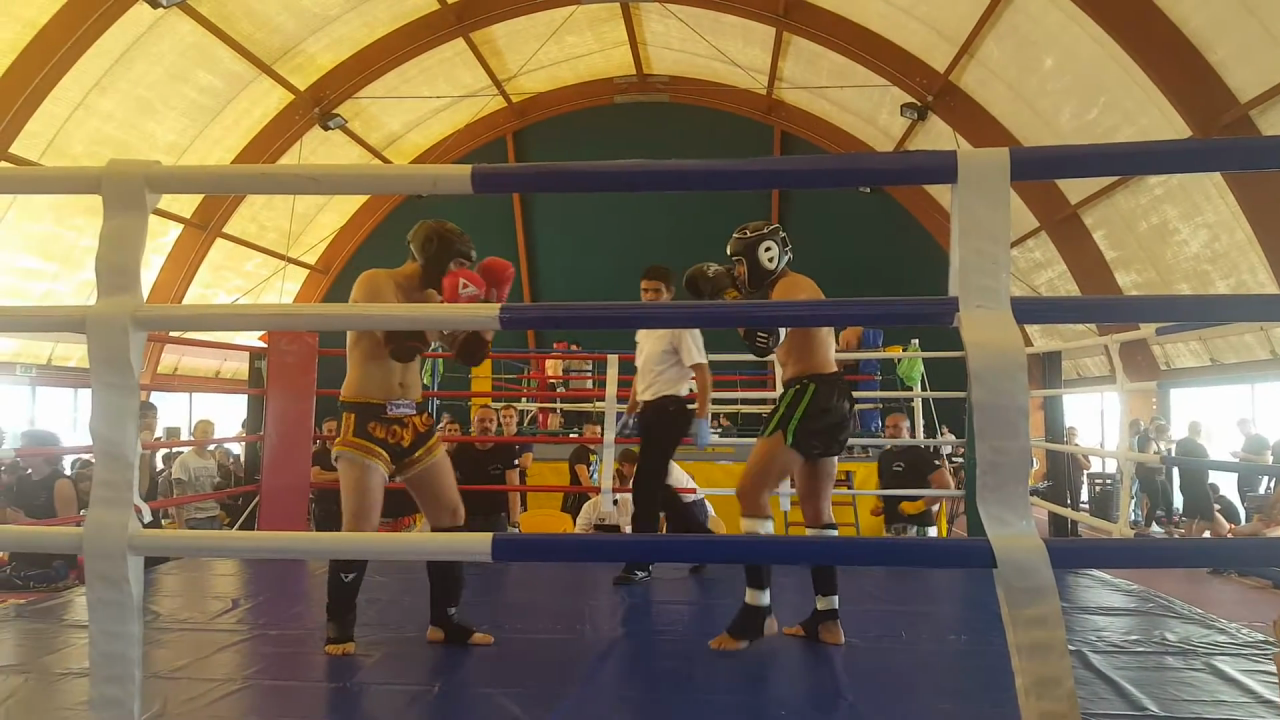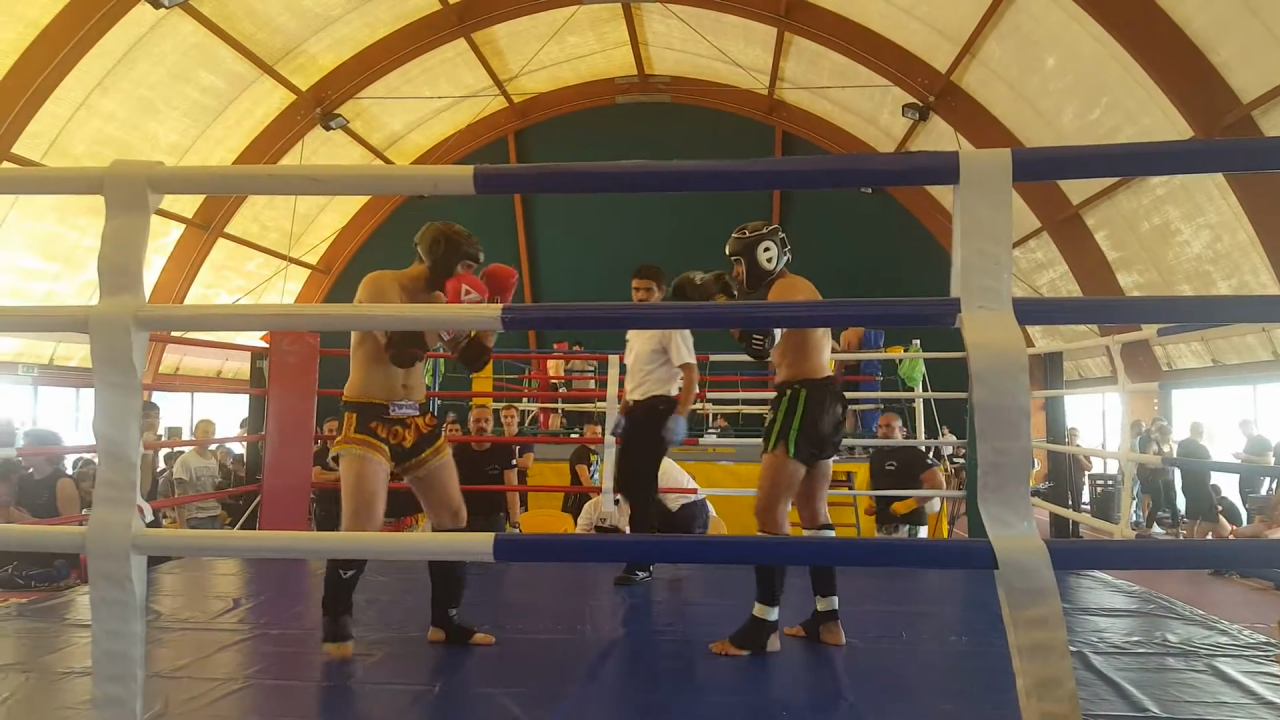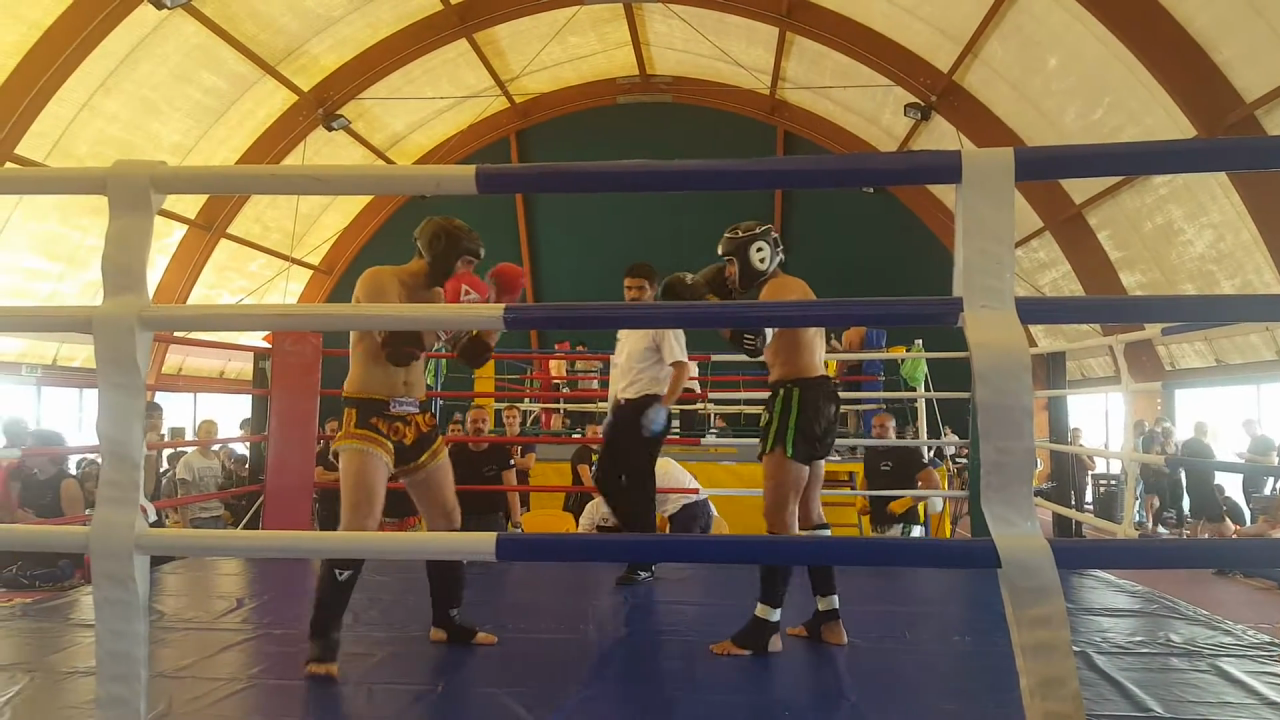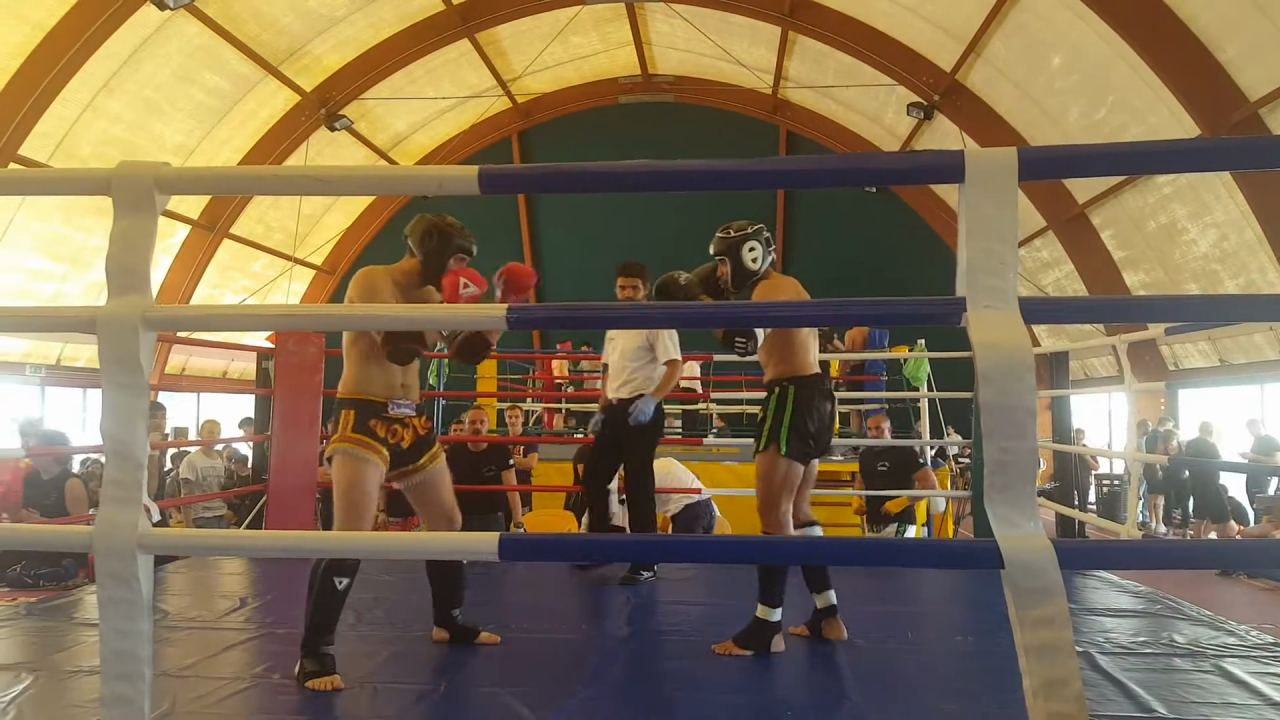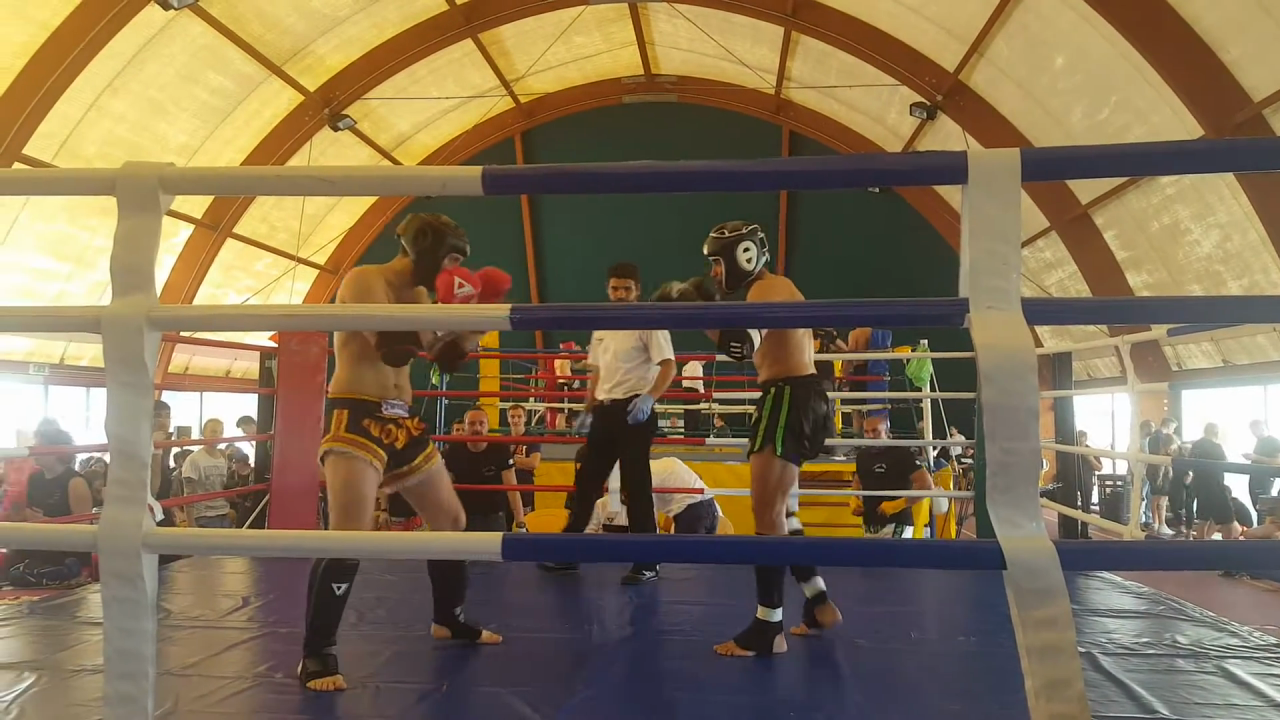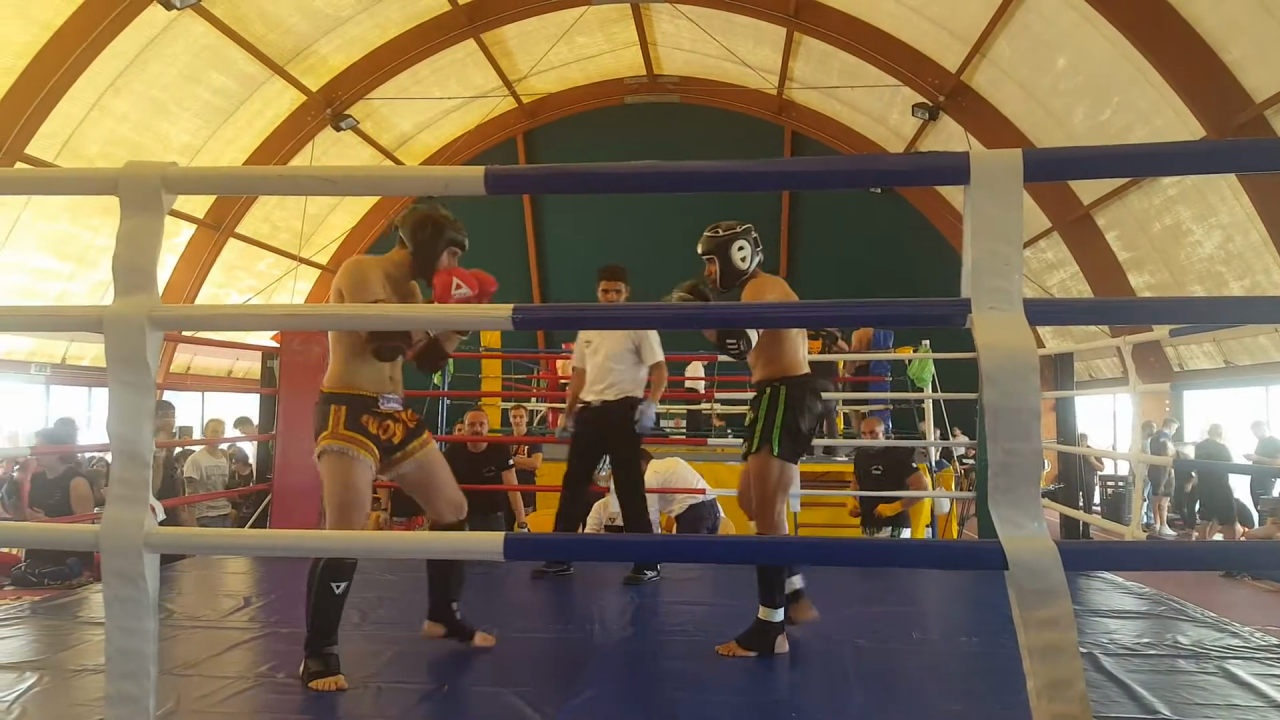
dt=0.1s
person 1, frame 1
left shoulder: (432, 298)
right shoulder: (374, 283)
left elbow: (471, 353)
right elbow: (401, 347)
left wrist: (493, 304)
right wrist: (451, 308)
left hip: (414, 419)
right hip: (366, 421)
left knee: (451, 518)
right knee: (360, 533)
left ankle: (444, 621)
right ankle: (339, 624)
person 1, frame 2
left shoulder: (437, 298)
right shoulder: (378, 285)
left elbow: (473, 358)
right elbow: (401, 352)
left hip: (418, 420)
right hip: (368, 420)
left knee: (453, 518)
right knee: (362, 529)
left ankle: (445, 622)
right ankle: (336, 621)
person 1, frame 3
left shoulder: (438, 295)
right shoulder: (378, 280)
left elbow: (474, 355)
right elbow: (398, 350)
left hip: (417, 418)
right hip: (368, 416)
left knee: (448, 521)
right knee: (360, 528)
left ankle: (446, 621)
right ankle: (321, 642)
person 1, frame 4
left shoulder: (428, 295)
right shoulder: (371, 280)
left elbow: (469, 352)
right elbow: (398, 348)
left wrist: (508, 307)
left hip: (411, 421)
right hip: (363, 420)
left knee: (447, 524)
right knee: (351, 536)
left ankle: (448, 621)
right ankle: (313, 656)
person 1, frame 5
left shoulder: (418, 295)
right shoulder: (363, 280)
left elbow: (449, 359)
right elbow: (392, 350)
right wrist: (446, 310)
left hip: (403, 422)
right hip: (355, 420)
left knee: (451, 521)
right knee: (349, 539)
left ankle: (449, 619)
right ankle: (316, 655)
person 1, frame 6
left shoulder: (410, 289)
right shoulder: (360, 270)
left elbow: (427, 360)
right elbow: (383, 345)
right wrist: (439, 307)
left hip: (395, 414)
right hip: (349, 414)
left knee: (452, 508)
right knee: (345, 536)
left ankle: (445, 616)
right ankle: (318, 656)
person 2, frame 1
left shoulder: (791, 287)
right shoulder: (794, 289)
left elbow: (765, 341)
right elbow: (774, 342)
left wrist: (726, 296)
right wrist: (733, 298)
left hip: (812, 396)
right hip: (826, 398)
left knee: (752, 492)
right knee: (815, 508)
left ankle: (756, 609)
right ankle: (827, 619)
person 2, frame 2
left shoulder: (787, 289)
right shoulder: (793, 290)
left elbow: (760, 343)
right elbow: (772, 346)
left wrist: (716, 302)
right wrist: (725, 299)
left hip: (804, 400)
right hip: (819, 400)
left knee: (769, 510)
right knee: (811, 509)
left ankle: (762, 625)
right ankle: (827, 619)
person 2, frame 3
left shoulder: (780, 288)
right shoulder: (787, 289)
left elbow: (752, 342)
right elbow: (764, 343)
left wrist: (707, 302)
right wrist: (722, 301)
left hip: (799, 400)
right hip: (813, 399)
left knee: (779, 514)
right knee: (806, 509)
left ankle: (765, 627)
right ankle: (828, 619)
person 2, frame 4
left shoulder: (772, 288)
right shoulder: (781, 288)
left elbow: (744, 343)
right elbow: (756, 341)
left wrist: (701, 301)
right wrist: (717, 297)
left hip: (793, 398)
right hip: (808, 398)
left knee: (773, 511)
right knee: (795, 510)
left ankle: (766, 628)
right ankle: (828, 616)
person 2, frame 5
left shoulder: (767, 289)
right shoulder: (774, 289)
left elbow: (740, 347)
right elbow: (750, 343)
right wrist: (710, 306)
left hip: (788, 399)
right hip: (803, 398)
left knee: (766, 511)
right knee: (776, 506)
left ankle: (768, 628)
right ankle: (820, 603)
person 2, frame 6
left shoulder: (761, 288)
right shoulder: (765, 289)
left elbow: (737, 346)
right elbow: (746, 345)
right wrist: (706, 310)
left hip: (784, 398)
right hip: (790, 398)
left knee: (767, 510)
right knee: (751, 498)
left ankle: (770, 630)
right ankle: (793, 597)
person 3, frame 1
left shoulder: (680, 326)
right shoulder: (644, 329)
left elbow: (702, 372)
left wrist: (701, 418)
right wrist: (628, 414)
left hip: (668, 411)
right hip: (649, 412)
left knee: (646, 486)
right knee: (655, 486)
left ankle: (640, 562)
person 3, frame 2
left shoulder: (671, 326)
right shoulder: (635, 328)
left elbow: (689, 372)
left wrist: (680, 416)
right wrist: (621, 413)
left hip: (657, 412)
right hip: (635, 412)
left knee: (641, 486)
right knee: (626, 483)
left ankle: (641, 562)
person 3, frame 3
left shoulder: (663, 324)
right shoulder: (625, 326)
left elbow: (681, 369)
left wrist: (662, 407)
right wrist: (611, 413)
left hip: (647, 410)
right hip: (625, 410)
left knee: (639, 486)
right knee: (604, 479)
left ankle: (642, 563)
right ankle: (640, 537)
person 3, frame 4
right shoulder: (614, 327)
left elbow: (673, 367)
left wrist: (650, 400)
right wrist: (600, 412)
left hip: (643, 411)
right hip: (616, 412)
left knee: (639, 488)
right knee: (593, 479)
left ankle: (644, 563)
person 3, frame 5
right shoulder: (602, 326)
left elbow: (668, 366)
left wrist: (649, 399)
right wrist: (587, 412)
left hip: (634, 412)
right hip: (605, 412)
left knee: (636, 487)
right knee: (587, 482)
left ankle: (647, 563)
person 3, frame 6
left shoulder: (639, 326)
right shoulder: (588, 328)
left elbow: (658, 369)
left wrist: (649, 404)
right wrist: (568, 414)
left hip: (622, 412)
right hip: (590, 412)
left knee: (630, 489)
right knee: (574, 484)
left ankle: (647, 563)
right ankle: (561, 557)
